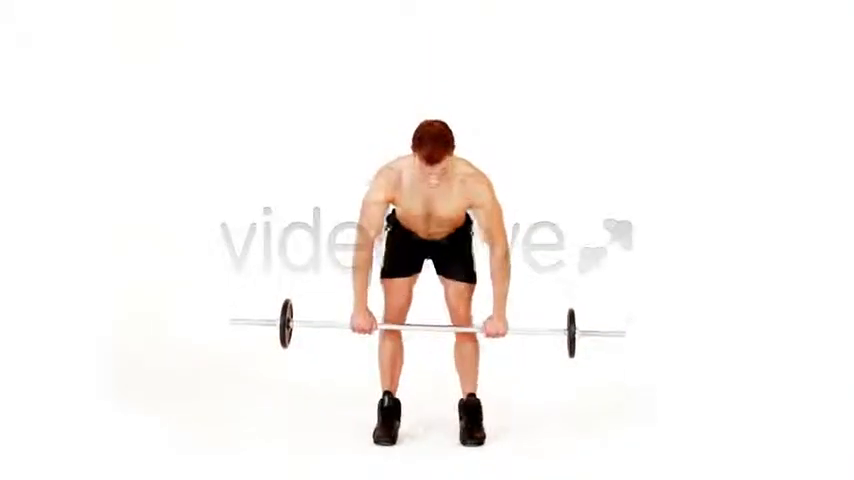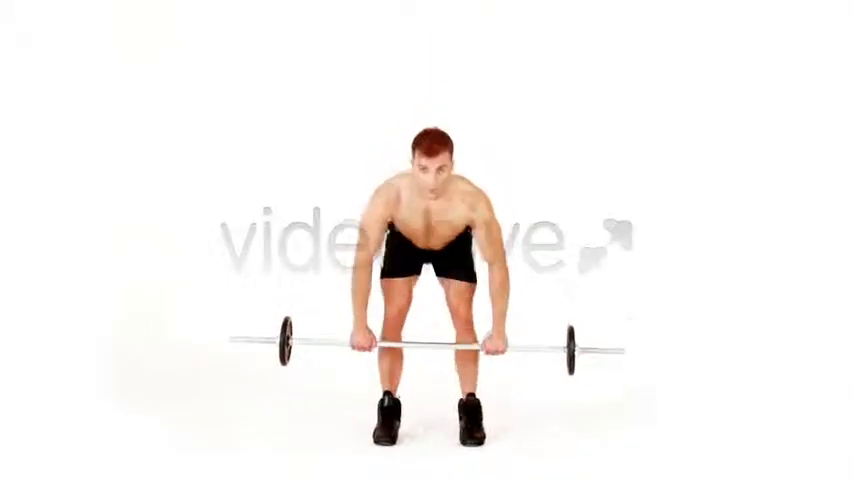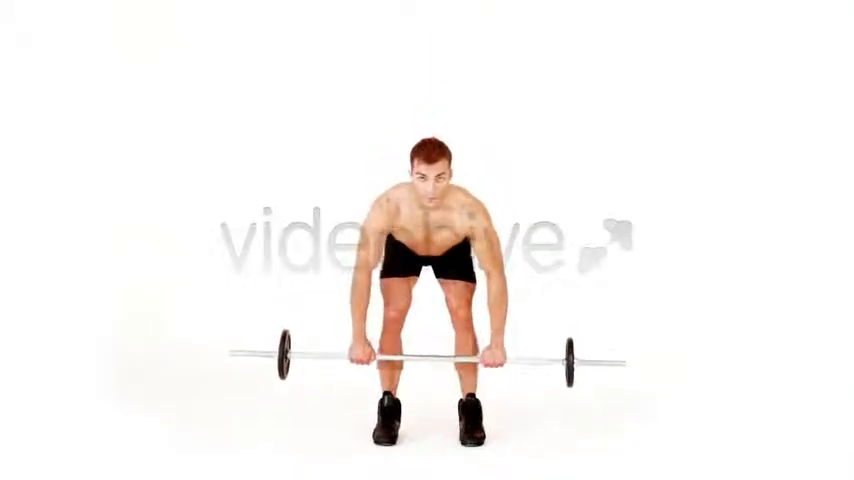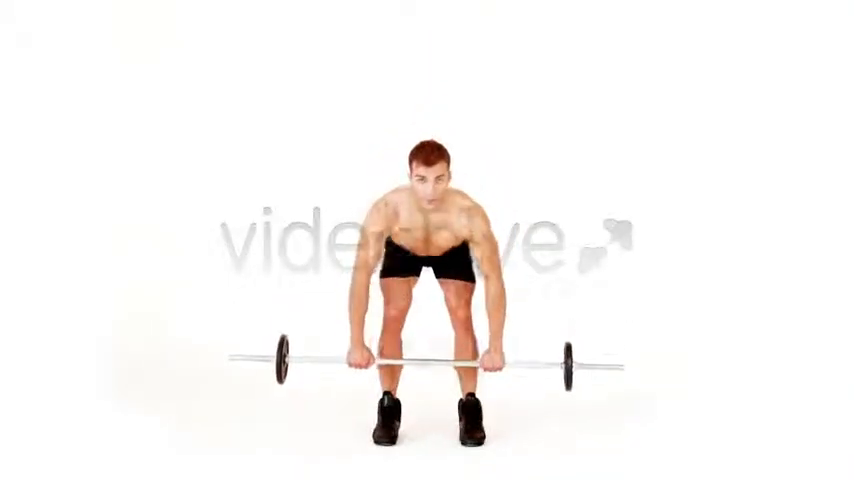
dt=0.2s
person 1, frame 1
left shoulder: (474, 183)
right shoulder: (388, 178)
left elbow: (498, 246)
right elbow: (364, 243)
left wrist: (498, 311)
right wrist: (360, 306)
left hip: (454, 237)
right hip: (404, 235)
left knee: (461, 317)
right knee: (393, 316)
left ankle: (470, 407)
right ankle: (388, 407)
person 1, frame 2
left shoulder: (472, 200)
right shoulder: (388, 195)
left elbow: (497, 264)
right elbow: (363, 262)
left wrist: (498, 330)
right wrist: (360, 324)
left hip: (453, 245)
right hip: (403, 242)
left knee: (462, 317)
right knee: (393, 316)
left ankle: (469, 408)
right ankle: (389, 407)
person 1, frame 3
left shoulder: (471, 212)
right shoulder: (387, 207)
left elbow: (495, 276)
right elbow: (363, 272)
left wrist: (497, 342)
right wrist: (359, 338)
left hip: (452, 250)
right hip: (402, 248)
left knee: (462, 317)
right knee: (393, 317)
left ankle: (469, 407)
right ankle: (388, 407)
person 1, frame 4
left shoulder: (469, 215)
right shoulder: (386, 209)
left elbow: (493, 280)
right elbow: (362, 276)
left wrist: (495, 348)
right wrist: (356, 344)
left hip: (452, 251)
right hip: (402, 250)
left knee: (461, 316)
right knee: (393, 316)
left ankle: (470, 407)
right ankle: (388, 408)
